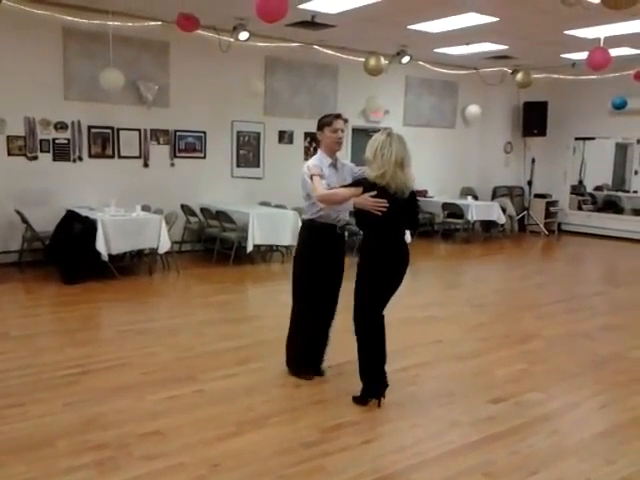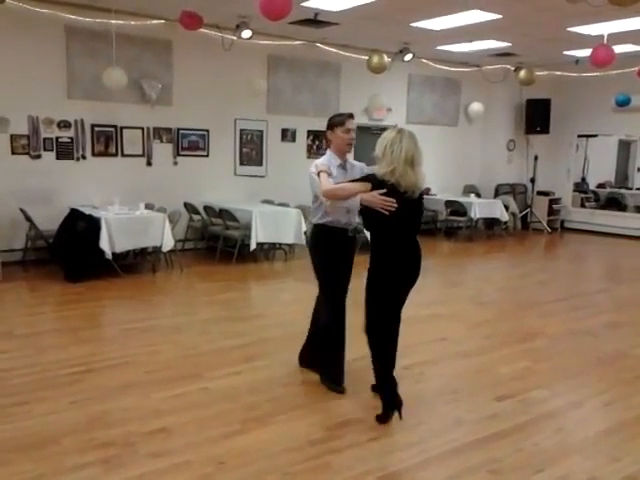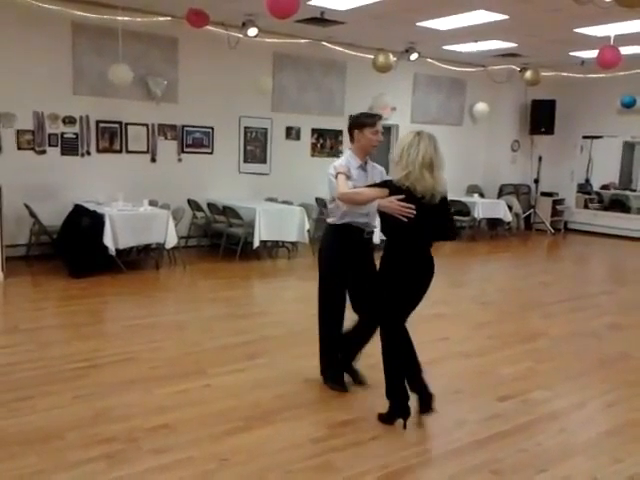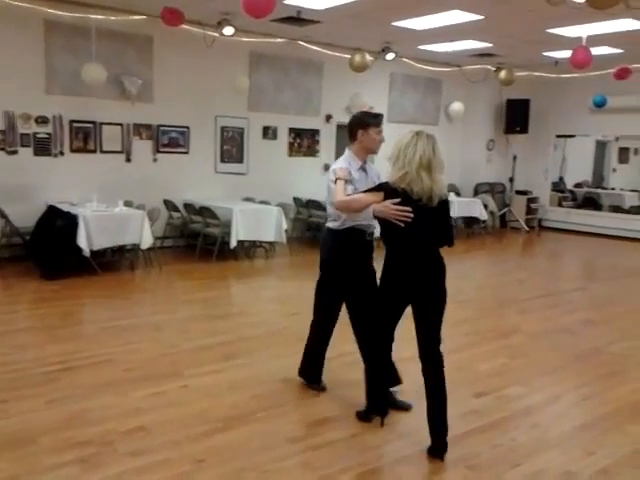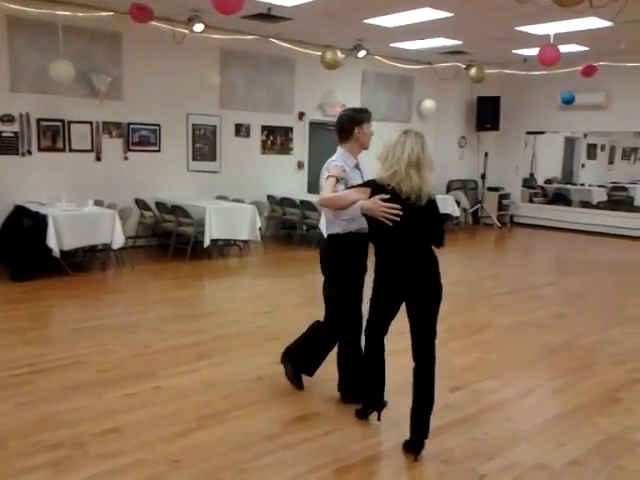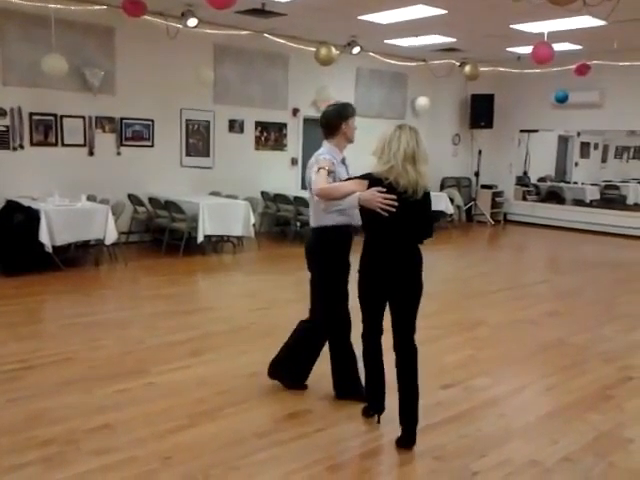
dt=0.3s
person 1, frame 1
left shoulder: (368, 184)
right shoulder: (405, 187)
left elbow: (323, 196)
right elbow: (412, 223)
left wrist: (316, 175)
left hip: (375, 258)
right hip: (399, 257)
left knee: (364, 319)
right knee: (375, 314)
left ankle: (372, 387)
right ankle: (378, 379)
person 1, frame 2
left shoulder: (377, 182)
right shoulder: (415, 186)
left elbow: (329, 192)
left wrist: (323, 172)
left hip: (386, 262)
right hip: (411, 260)
left knee: (376, 327)
right knee: (390, 321)
left ankle: (391, 399)
right ankle: (384, 381)
person 1, frame 3
left shoulder: (396, 187)
right shoulder: (437, 192)
left elbow: (345, 195)
right elbow: (448, 232)
left wrist: (342, 173)
left hip: (396, 267)
right hip: (423, 268)
left knee: (390, 332)
right knee: (396, 326)
left ankle: (398, 405)
right ankle: (421, 391)
person 1, frame 4
left shoulder: (390, 191)
right shoulder: (439, 195)
left elbow: (341, 203)
right elbow: (445, 238)
left wrist: (341, 178)
left hip: (398, 277)
right hip: (431, 277)
left knee: (382, 340)
right knee: (431, 352)
left ankle: (376, 405)
right ankle: (439, 438)
person 1, frame 5
left shoulder: (378, 188)
right shoulder: (426, 195)
left elbow: (327, 201)
right elbow: (436, 237)
left wrist: (332, 176)
left hip: (390, 276)
right hip: (425, 276)
left knee: (374, 335)
right knee: (424, 351)
left ankle: (372, 401)
right ankle: (418, 435)
person 1, frame 6
left shoulder: (374, 181)
right shoulder: (421, 189)
left elbow: (322, 191)
left wrist: (323, 170)
left hip: (377, 268)
right hip: (409, 269)
left knee: (372, 334)
right knee: (405, 343)
left ankle: (375, 402)
right ankle: (408, 425)
person 2, frame 1
left shoulder: (348, 168)
right shoulder: (313, 167)
right elbow: (324, 200)
right wrist: (356, 202)
left hip: (337, 236)
right hip: (315, 235)
left knee: (328, 301)
right knee: (306, 301)
left ankle: (313, 358)
right ankle: (297, 361)
person 2, frame 2
left shoulder: (357, 168)
right shoulder: (320, 167)
right elbow: (330, 198)
right wrist: (364, 198)
left hip: (347, 238)
right hip: (326, 238)
left knee: (329, 300)
right knee: (334, 304)
left ankle: (311, 355)
right ankle: (331, 371)
person 2, frame 3
left shoulder: (377, 171)
right shoulder: (340, 167)
left elbow: (397, 191)
right elbow: (346, 201)
right wrist: (382, 204)
left hip: (363, 242)
right hip: (339, 241)
left knee: (372, 311)
right knee: (332, 307)
left ankle: (344, 357)
right ankle: (331, 371)
person 2, frame 4
left shoulder: (371, 170)
right shoulder: (341, 169)
left elbow: (385, 199)
right elbow: (342, 208)
right wrist: (376, 210)
left hip: (360, 245)
right hip: (341, 245)
left knee: (367, 317)
right knee: (327, 311)
right ankle: (310, 371)
person 2, frame 5
left shoulder: (355, 167)
right shoulder: (336, 167)
left elbow: (366, 203)
right elbow: (331, 206)
right wrist: (364, 207)
left hip: (355, 247)
right hip: (342, 248)
left knee: (349, 319)
right knee: (341, 319)
left ankle: (353, 386)
right ankle: (296, 357)
person 2, frame 6
left shoulder: (338, 161)
right shoulder: (324, 160)
left elbow: (340, 197)
right elbow: (323, 199)
right wrist: (361, 199)
left hip: (336, 241)
right hip: (329, 242)
left knee: (333, 314)
right knee: (328, 315)
left ankle: (347, 384)
right ankle: (288, 369)
